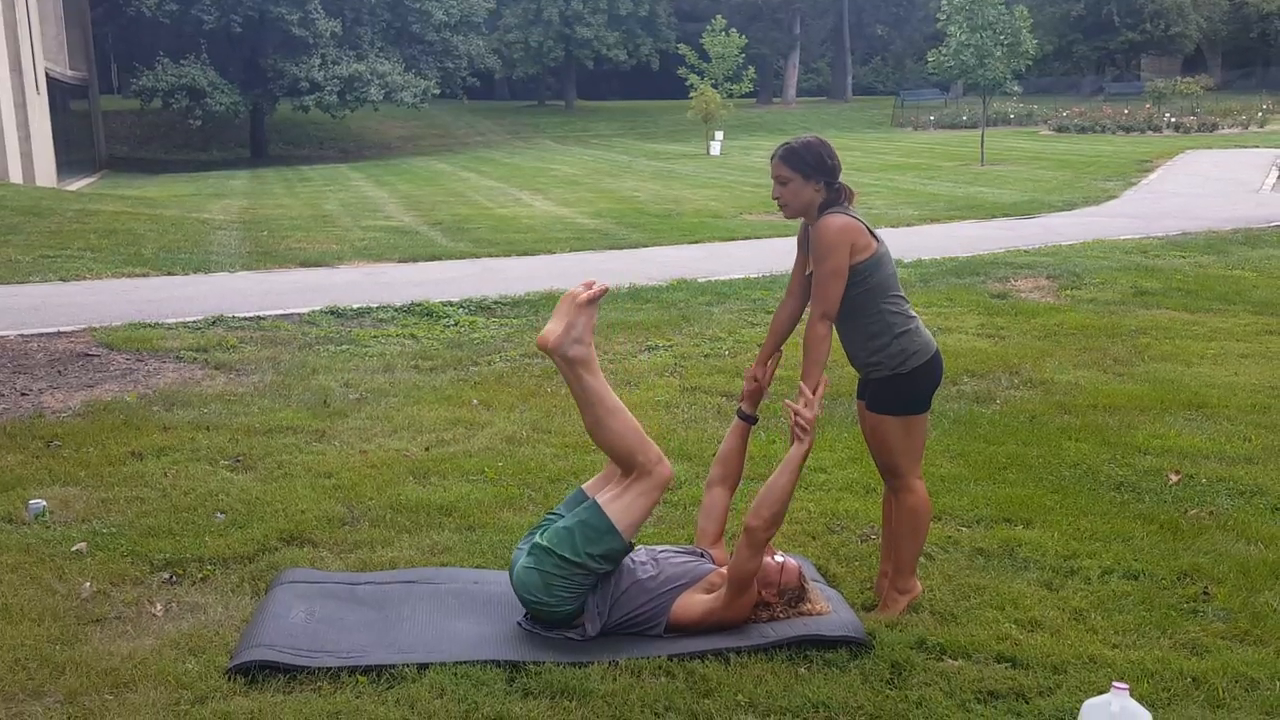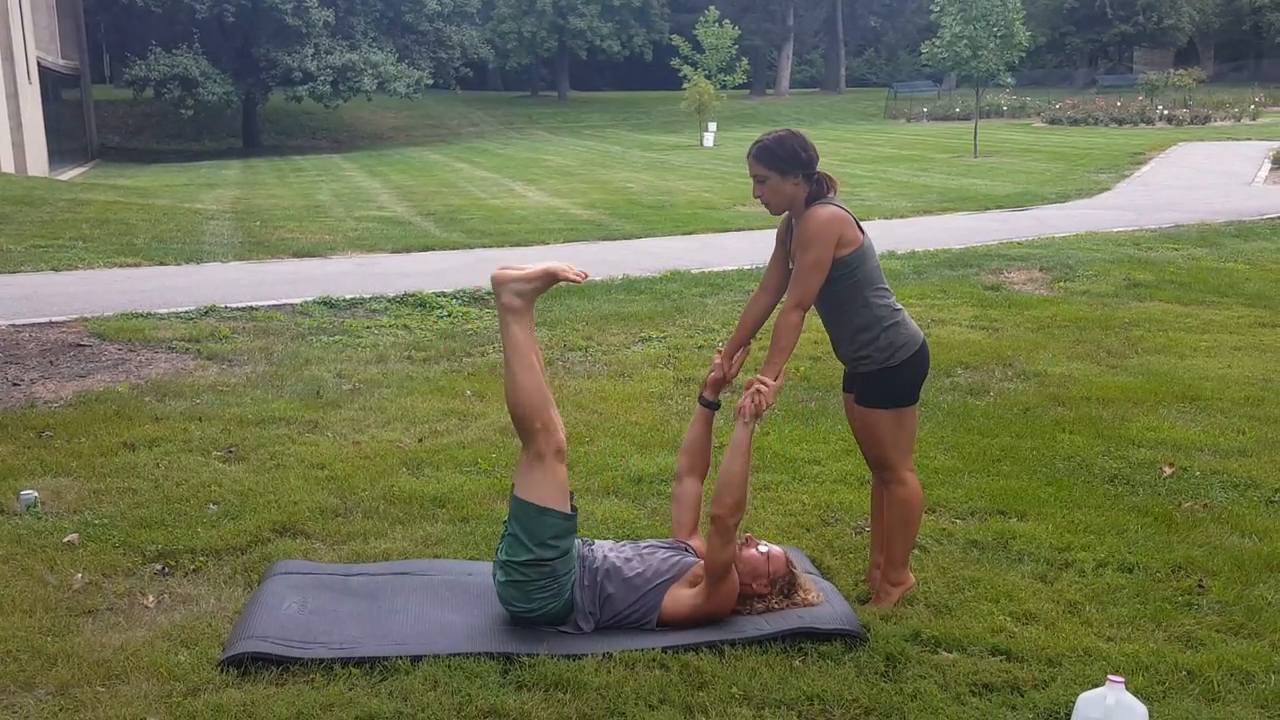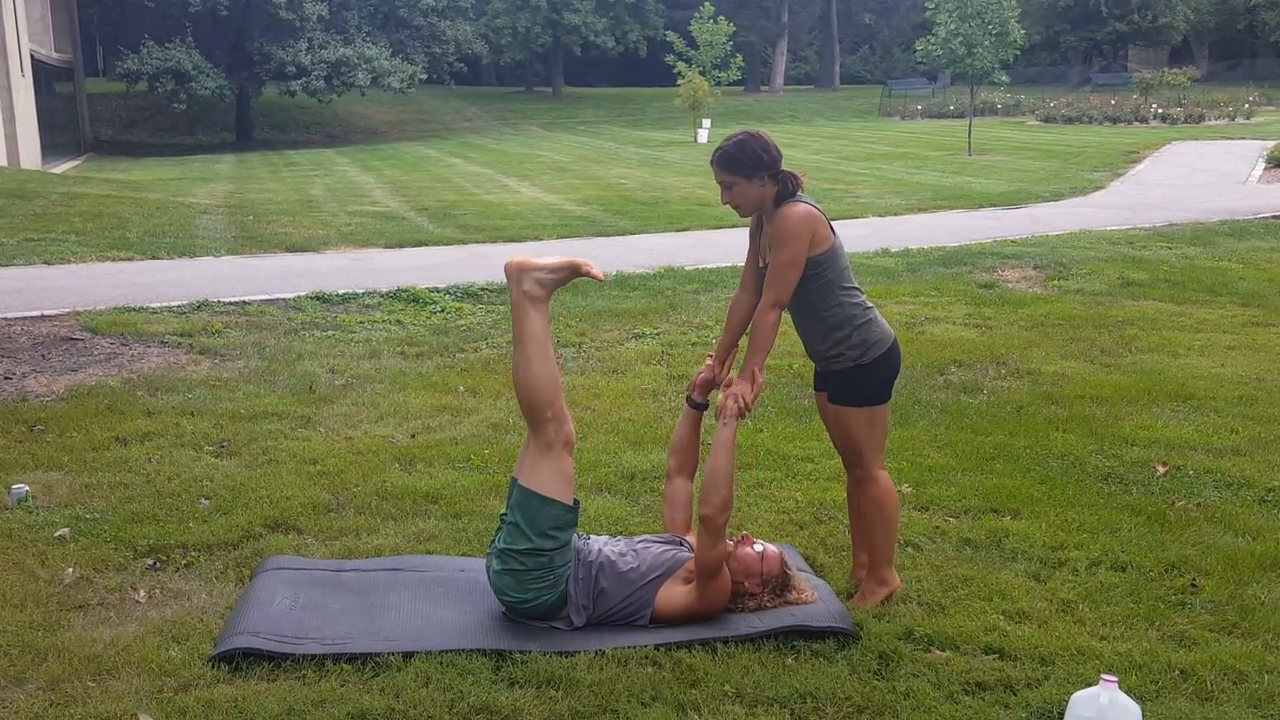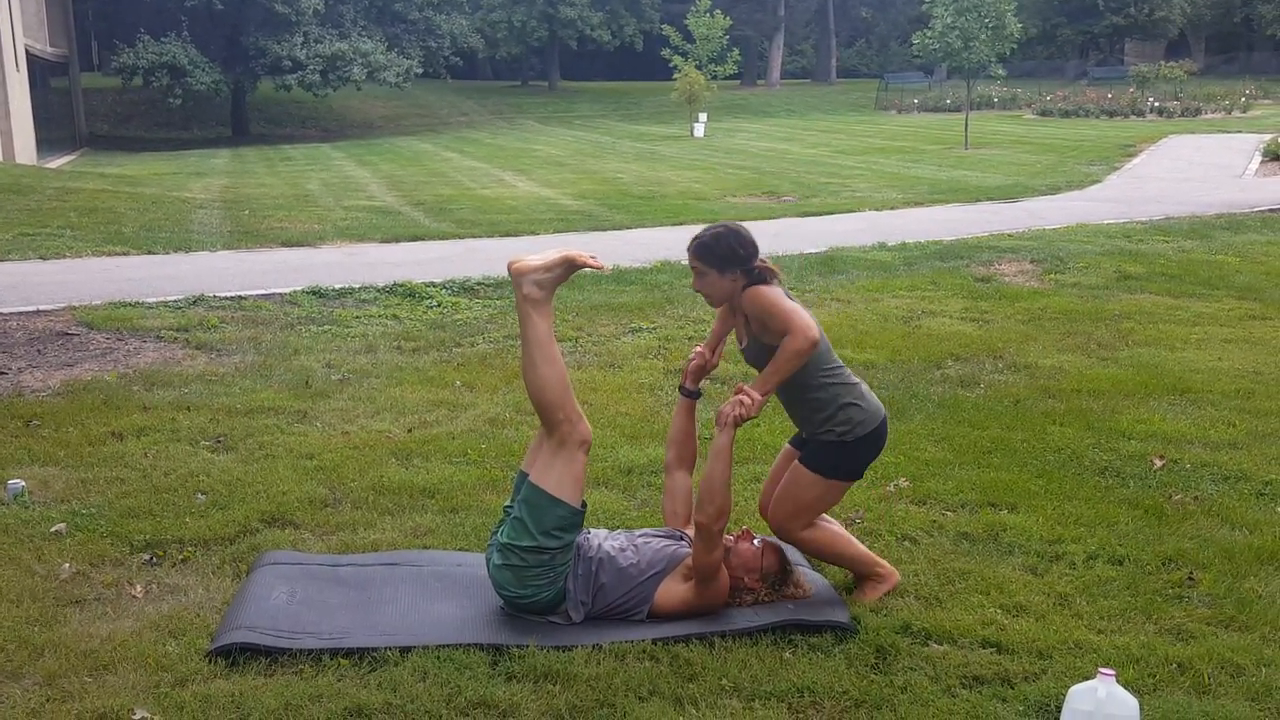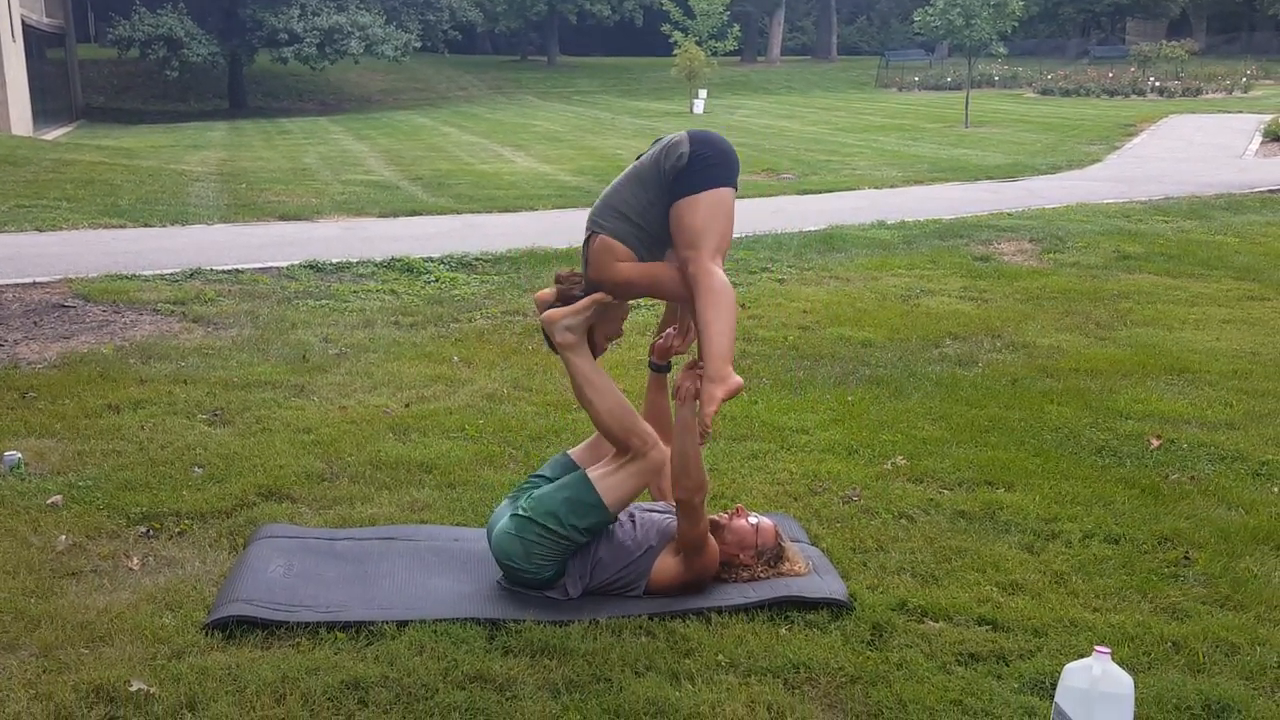
dt=1s
person 1, frame 1
left shoulder: (834, 229)
right shoulder: (812, 230)
left elbow: (822, 319)
right elbow: (793, 300)
left wrist: (807, 395)
right wrist: (762, 361)
left hip: (905, 366)
right hip: (880, 367)
left knee: (905, 478)
right knee: (891, 476)
left ankle: (905, 582)
right ankle: (888, 572)
person 1, frame 2
left shoulder: (823, 220)
right shoulder: (793, 224)
left elbow: (795, 307)
right elbow: (766, 294)
left wrist: (768, 378)
right wrist: (728, 354)
left hip: (893, 358)
right hip: (864, 360)
left knee: (895, 471)
right knee: (879, 468)
left ankle: (897, 576)
right ankle: (878, 566)
person 1, frame 3
left shoulder: (795, 218)
right shoulder: (763, 222)
left elbow: (772, 306)
right elbow: (747, 294)
left wrist: (750, 379)
right wrist: (719, 360)
left hip: (865, 355)
right hip: (833, 359)
left knee: (868, 468)
right knee: (853, 465)
left ankle: (883, 575)
right ankle: (862, 566)
person 1, frame 4
left shoulder: (758, 297)
right shoulder: (742, 296)
left elbow: (805, 337)
left wrist: (757, 391)
right wrist: (709, 349)
left hip: (850, 430)
right hip: (822, 426)
left knee: (784, 521)
right knee: (772, 508)
left ankle: (877, 572)
right ankle: (870, 567)
person 1, frame 5
left shoulder: (602, 278)
left elbow: (684, 285)
left hip: (692, 159)
right hip: (686, 156)
left knee: (702, 268)
left ankle: (718, 375)
person 2, frame 1
left shoulder: (732, 605)
right shoulder: (713, 564)
left elbow: (758, 528)
right elbow: (719, 484)
left wrist: (799, 447)
right wrist: (748, 410)
left hip: (550, 583)
right hip: (537, 561)
left knee: (652, 468)
right knee: (630, 461)
left ankle: (578, 355)
right ankle: (569, 354)
person 2, frame 2
left shoulder: (718, 594)
right shoulder: (696, 557)
left elbow: (725, 515)
right elbow: (688, 474)
left wrist: (745, 425)
right wrist: (710, 397)
left hip: (541, 591)
left knee: (545, 442)
right knee: (543, 435)
left ankle: (515, 303)
right ankle: (514, 299)
person 2, frame 3
left shoulder: (712, 593)
right shoulder: (689, 553)
left elbow: (713, 514)
right elbow: (679, 474)
left wrist: (727, 425)
right wrist: (697, 400)
left hip: (536, 583)
right hip: (526, 571)
left knee: (553, 434)
right knee: (548, 431)
left ankle: (530, 289)
right ankle: (529, 288)
person 2, frame 4
left shoulder: (711, 588)
right shoulder: (688, 546)
left elbow: (709, 520)
right elbow: (677, 466)
left wrist: (725, 432)
right wrist: (689, 387)
left hip: (533, 579)
right hip: (522, 561)
left knee: (572, 433)
right knee: (560, 425)
left ankle: (534, 293)
right ankle: (534, 291)
person 2, frame 5
left shoulder: (701, 562)
right shoulder: (676, 517)
left elbow: (690, 495)
right elbow: (663, 438)
left wrist: (687, 404)
right wrist: (660, 364)
left hip: (527, 546)
right hip: (516, 519)
left knee: (646, 449)
left ankle: (570, 338)
